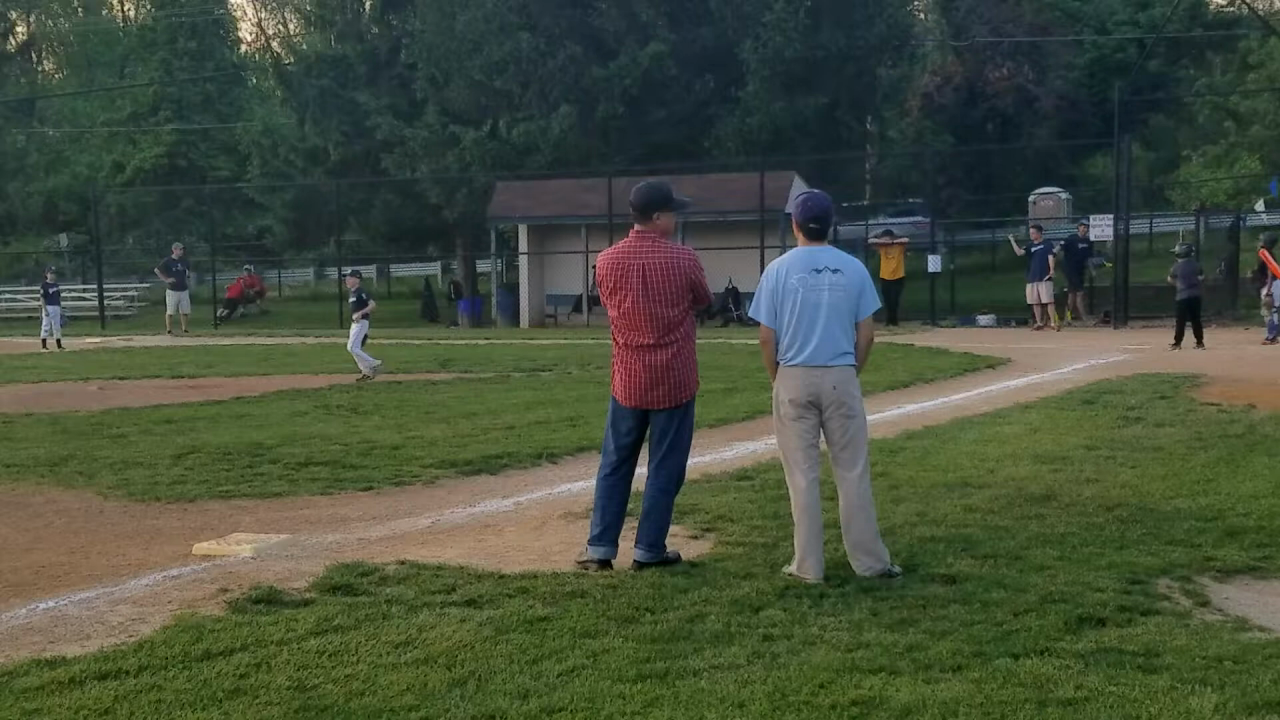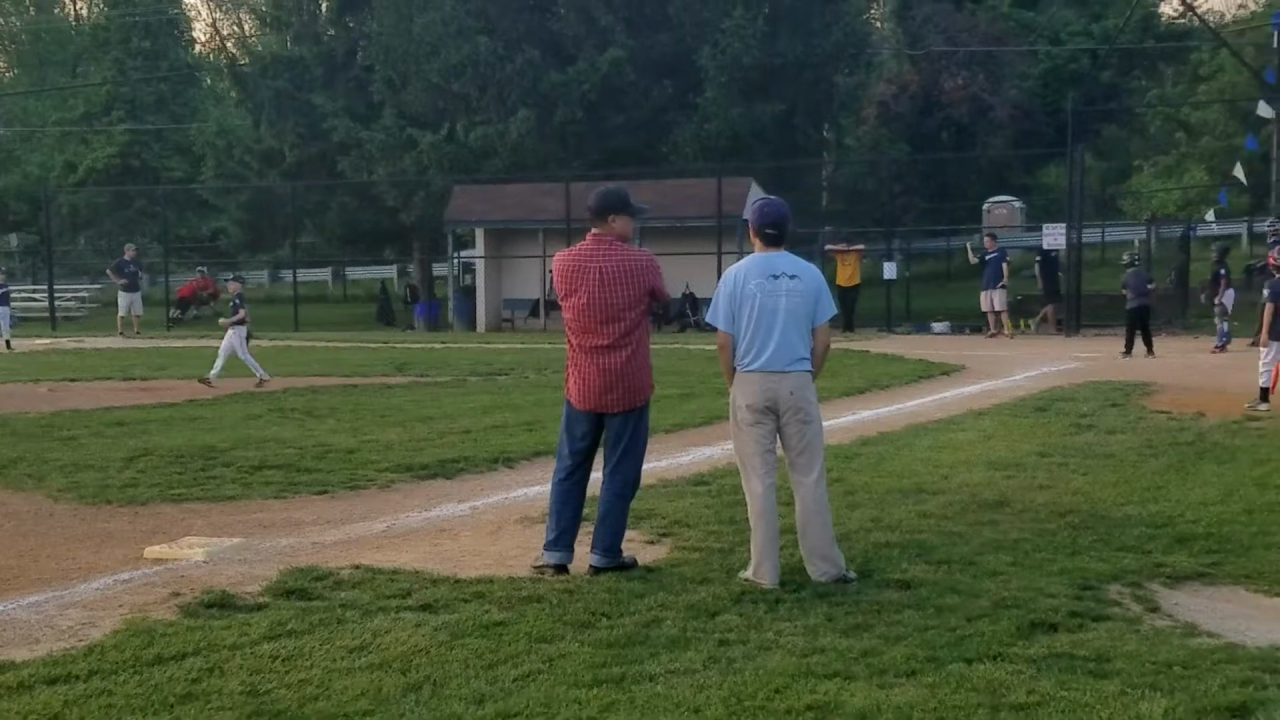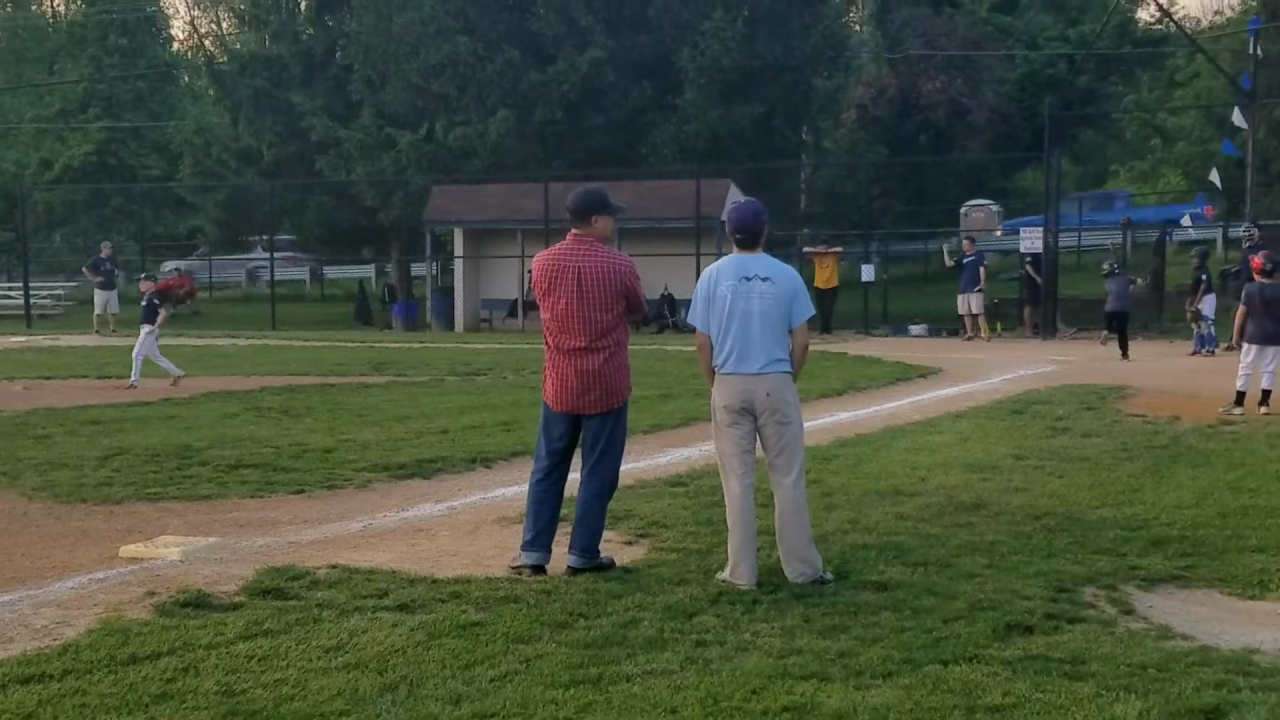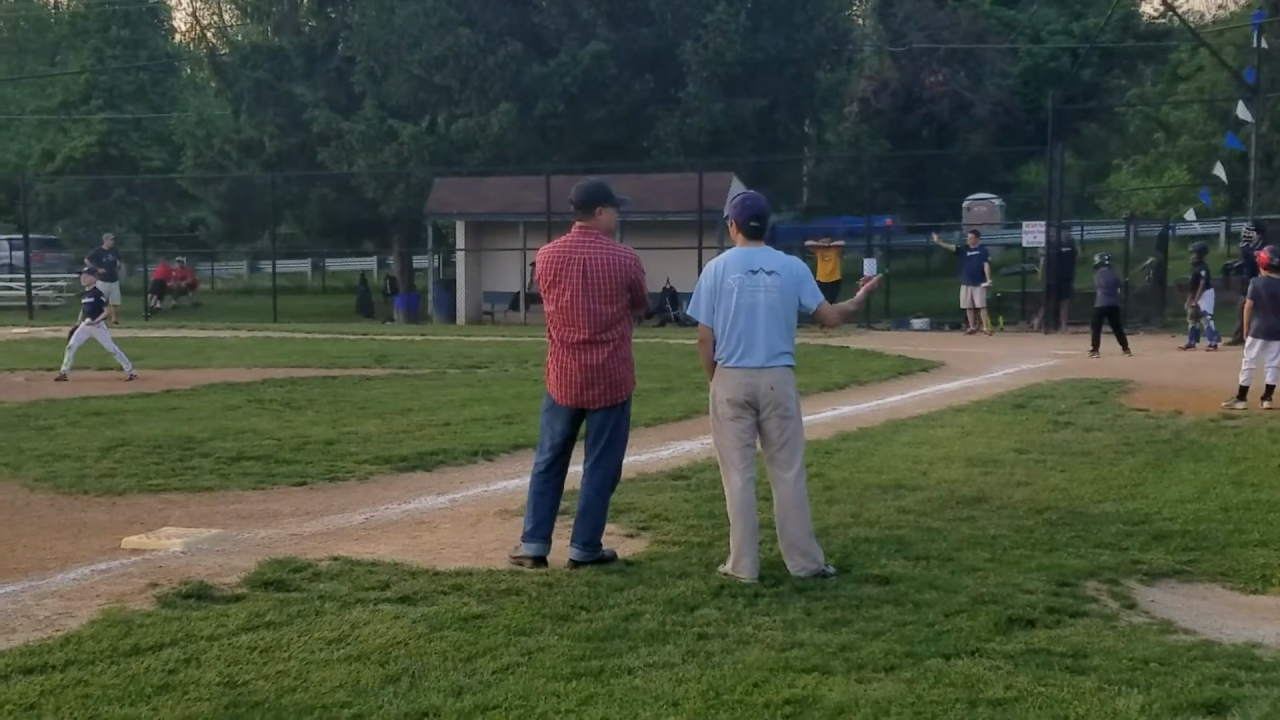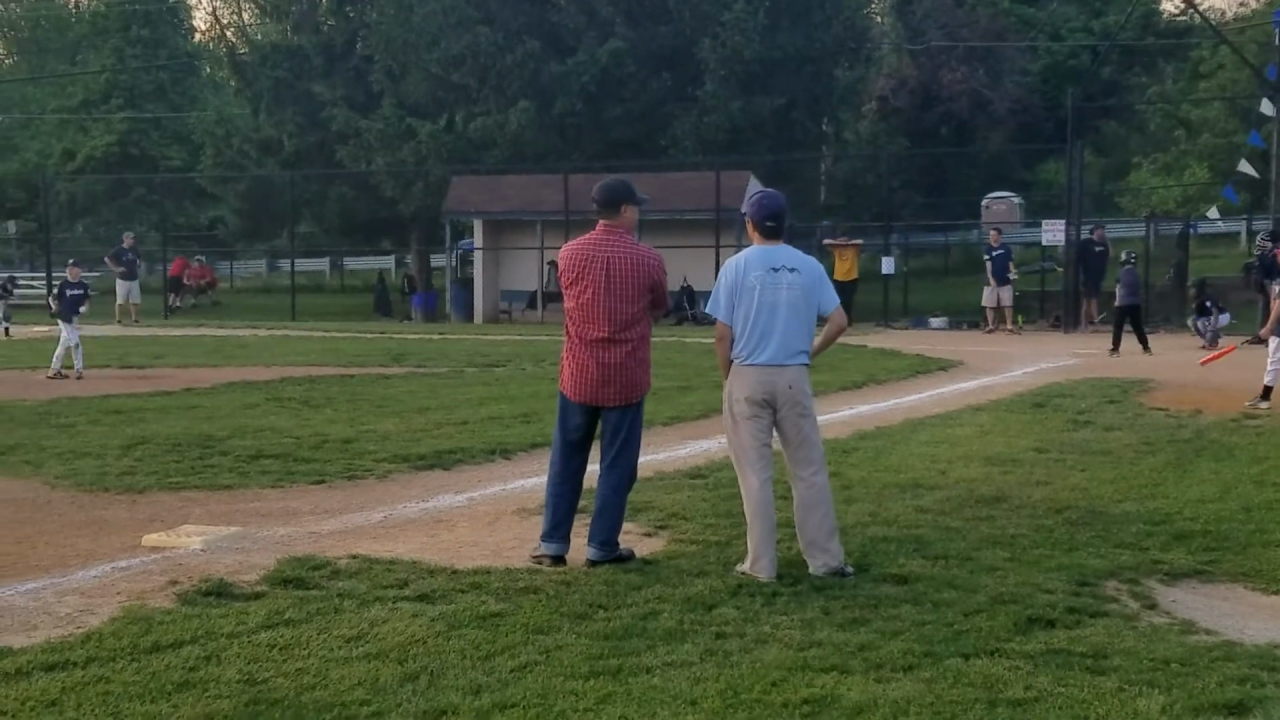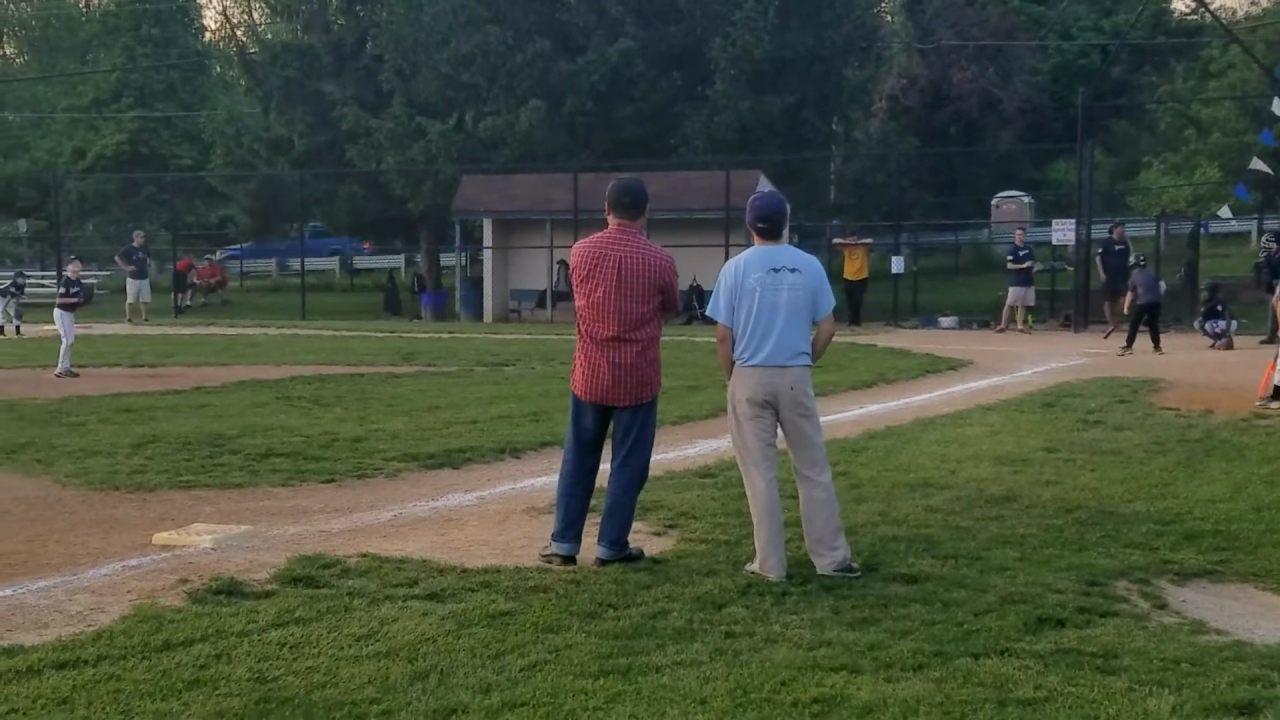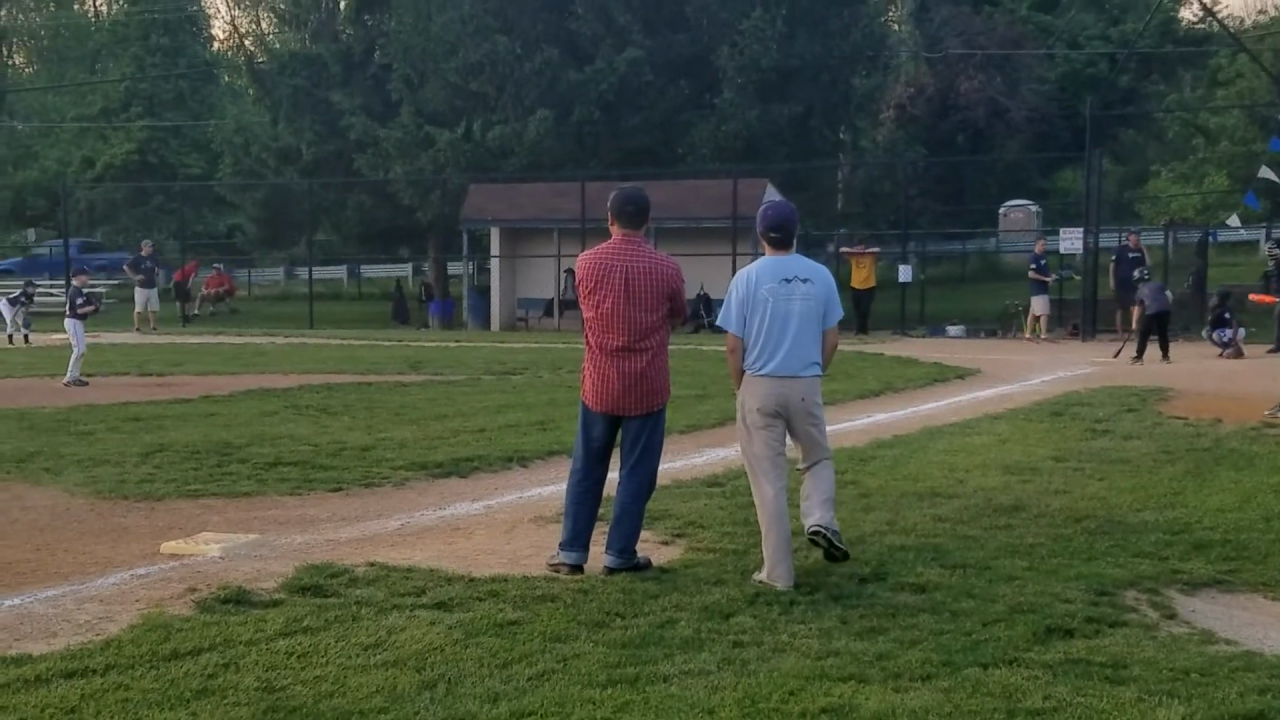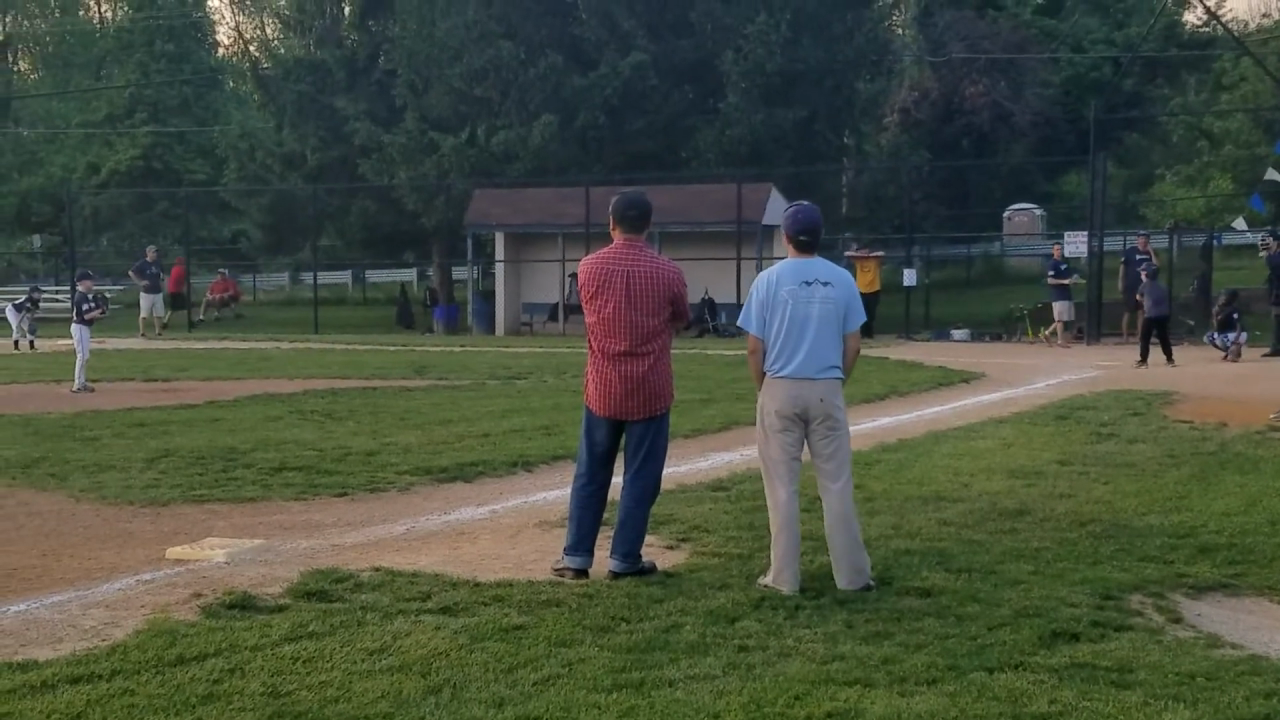
dt=0.5s
person 1, frame 1
left shoulder: (779, 269)
right shoulder: (853, 268)
left elbow: (767, 337)
right elbow: (866, 334)
left wrist: (778, 380)
right wrist: (852, 374)
left hip: (794, 380)
right hip: (840, 378)
left knee: (803, 475)
right knee: (853, 473)
left ankle: (808, 565)
right ankle: (870, 561)
person 1, frame 2
left shoulder: (736, 275)
right shoulder: (809, 274)
left elbow: (725, 342)
right elbow: (822, 340)
left wrist: (733, 385)
left hip: (751, 385)
right hip: (797, 384)
left knee: (759, 480)
right knee: (809, 478)
left ankle: (764, 570)
right ankle: (825, 566)
person 1, frame 3
left shoulder: (713, 275)
right shoulder: (786, 275)
left elbow: (703, 342)
right elbow: (801, 341)
left wrist: (715, 385)
right wrist: (788, 380)
left hip: (729, 387)
right hip: (776, 386)
left knee: (737, 482)
right knee: (788, 479)
left ankle: (741, 571)
right ankle: (802, 568)
person 1, frame 4
left shoulder: (718, 268)
right shoulder: (792, 267)
left elbow: (705, 335)
right elbow: (829, 317)
left wrist: (714, 379)
right wrist: (857, 299)
left hip: (731, 380)
right hip: (777, 380)
left knee: (738, 475)
right knee: (787, 473)
left ankle: (743, 564)
right ankle: (804, 561)
person 1, frame 5
left shoulder: (736, 266)
right shoulder: (808, 266)
left elbow: (723, 334)
right elbow: (839, 321)
left wrist: (728, 378)
left hip: (747, 378)
right hip: (794, 378)
left knee: (755, 474)
right knee: (809, 471)
left ankle: (761, 564)
right ankle: (825, 559)
person 1, frame 6
left shoulder: (736, 267)
right shoulder: (810, 266)
left elbow: (724, 336)
right elbow: (826, 328)
left wrist: (732, 379)
left hip: (750, 379)
right hip: (796, 378)
left knee: (760, 473)
right knee: (814, 470)
left ankle: (770, 563)
right ankle: (832, 557)
person 1, frame 7
left shoulder: (748, 277)
right shoulder: (820, 275)
left elbow: (734, 346)
right elbow: (831, 340)
left wrist: (740, 387)
left hip: (760, 388)
right hip: (806, 387)
left knee: (768, 482)
right knee: (819, 460)
left ankle: (778, 572)
right ankle: (820, 522)
person 1, frame 8
left shoulder: (769, 279)
right shoulder: (842, 279)
left elbow: (755, 347)
right elbow: (853, 345)
left wrist: (763, 388)
left hip: (780, 391)
right hip: (827, 392)
left knee: (783, 487)
right knee: (837, 485)
left ankle: (784, 576)
right ankle: (852, 574)
person 2, frame 1
left shoulder: (607, 261)
right shoulder: (683, 259)
right elbow: (703, 302)
left hip: (628, 379)
right hip: (674, 379)
left knee: (614, 464)
right knee: (665, 468)
left ankle: (600, 548)
right ankle: (649, 550)
person 2, frame 2
left shoulder: (563, 262)
right shoulder: (641, 262)
right elbow: (662, 299)
left hip: (582, 383)
right hip: (628, 383)
left knee: (569, 468)
right knee: (620, 472)
left ankle: (556, 553)
right ankle: (605, 555)
person 2, frame 3
left shoulder: (542, 263)
right shoulder: (619, 265)
right elbow: (637, 311)
left hip: (559, 383)
right hip: (606, 383)
left knee: (547, 470)
right knee: (598, 473)
left ankle: (533, 553)
right ankle: (582, 556)
person 2, frame 4
left shoulder: (546, 256)
right shoulder: (625, 259)
right elbow: (640, 308)
left hip: (564, 375)
right hip: (610, 377)
left knee: (549, 462)
right knee: (601, 465)
left ankle: (533, 546)
right ankle: (584, 548)
person 2, frame 5
left shoulder: (569, 253)
right shoulder: (649, 260)
right elbow: (660, 309)
left hip: (578, 374)
right hip: (625, 376)
left knee: (566, 461)
right knee: (618, 464)
left ankle: (552, 544)
right ankle: (602, 547)
person 2, frame 6
left shoulder: (581, 251)
right shoulder: (660, 260)
right elbow: (670, 311)
left hip: (590, 374)
right hip: (637, 377)
left knee: (578, 460)
right knee: (629, 464)
left ankle: (563, 544)
right ankle: (611, 546)
person 2, frame 7
left shoulder: (587, 262)
right shoulder: (666, 268)
right elbow: (679, 317)
left hip: (599, 383)
right hip: (647, 385)
left knee: (586, 469)
right knee: (637, 473)
left ankle: (571, 552)
right ankle: (619, 555)
person 2, frame 8
left shoulder: (588, 268)
right shoulder: (668, 272)
right elbow: (681, 321)
left hip: (602, 388)
right hip: (649, 390)
left knee: (590, 475)
right knee: (641, 478)
left ankle: (576, 557)
right ankle: (624, 560)
